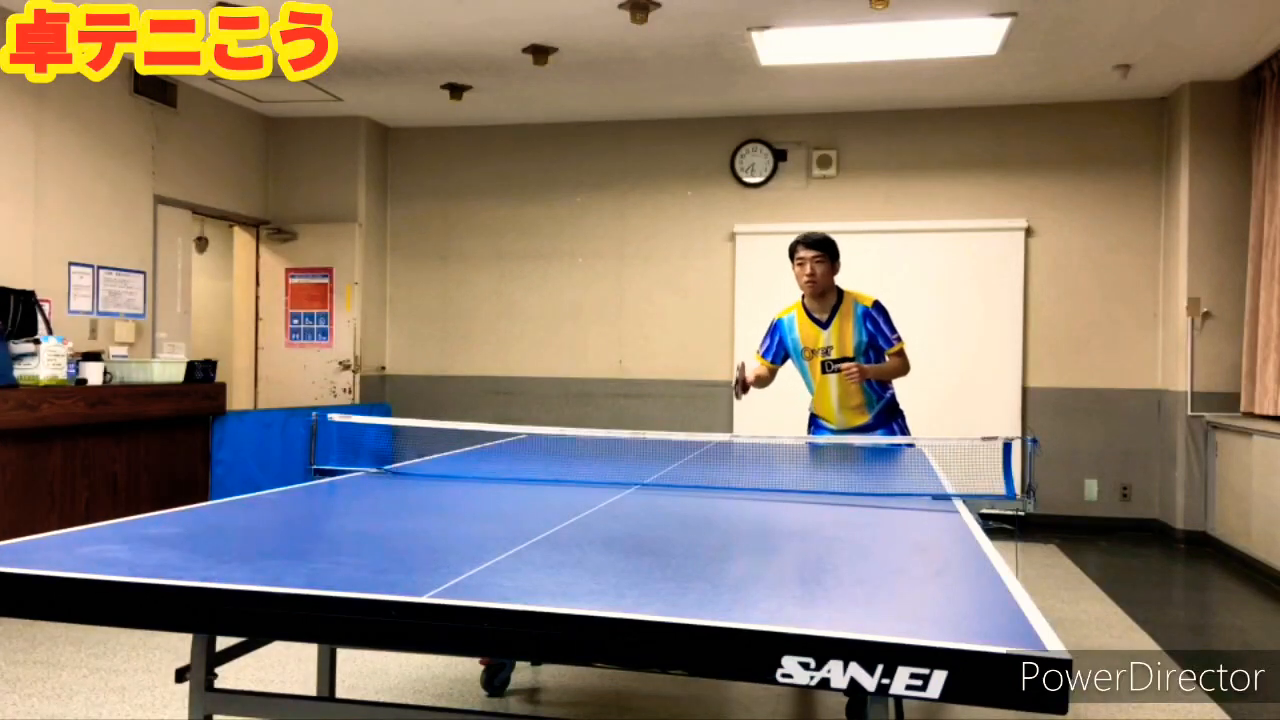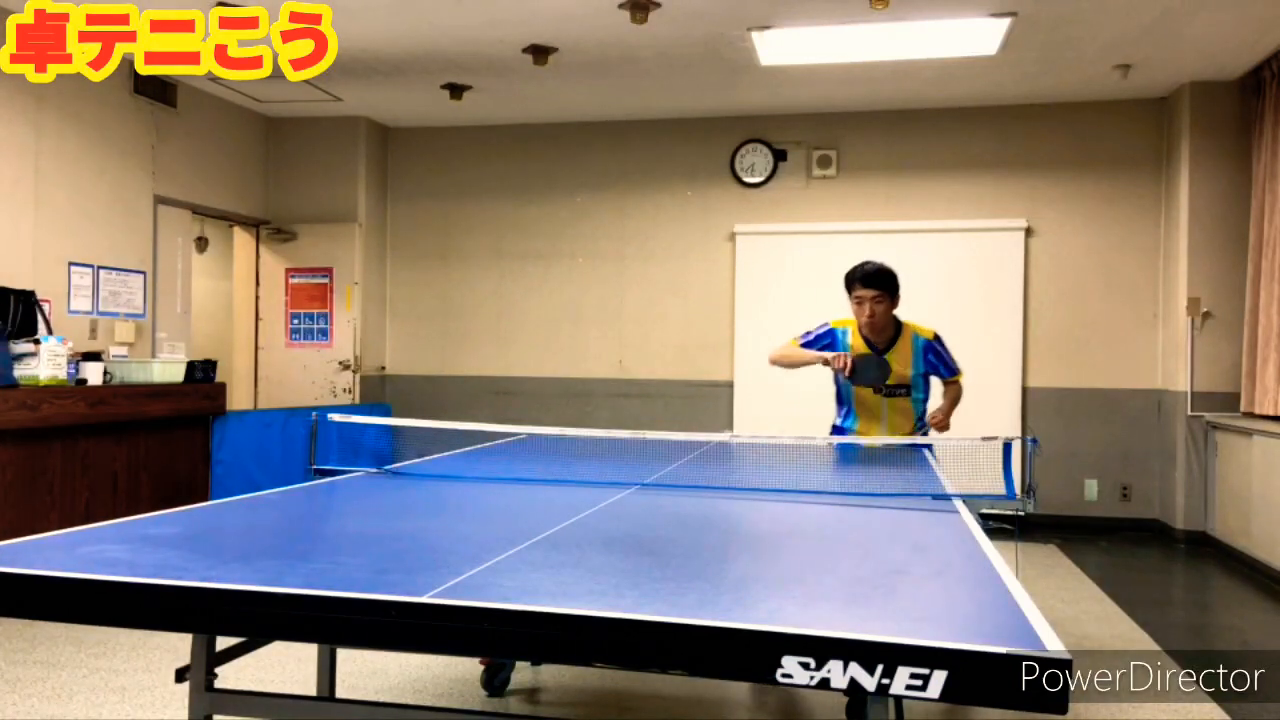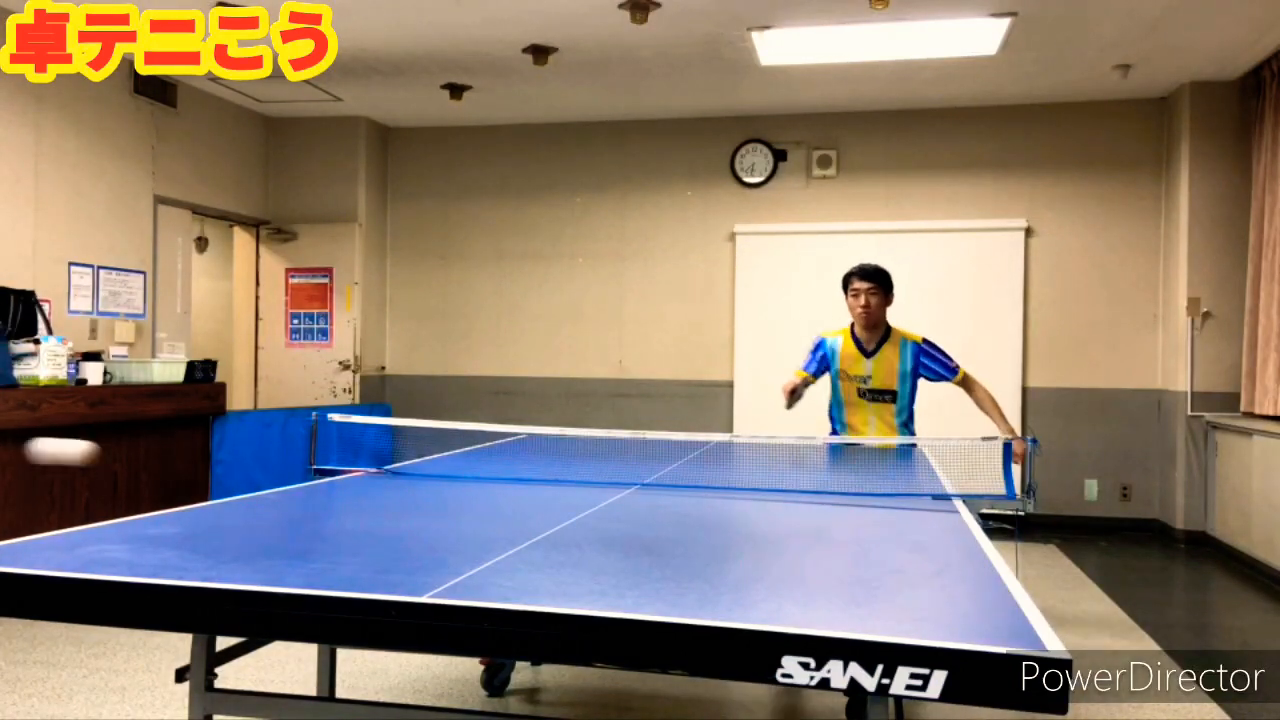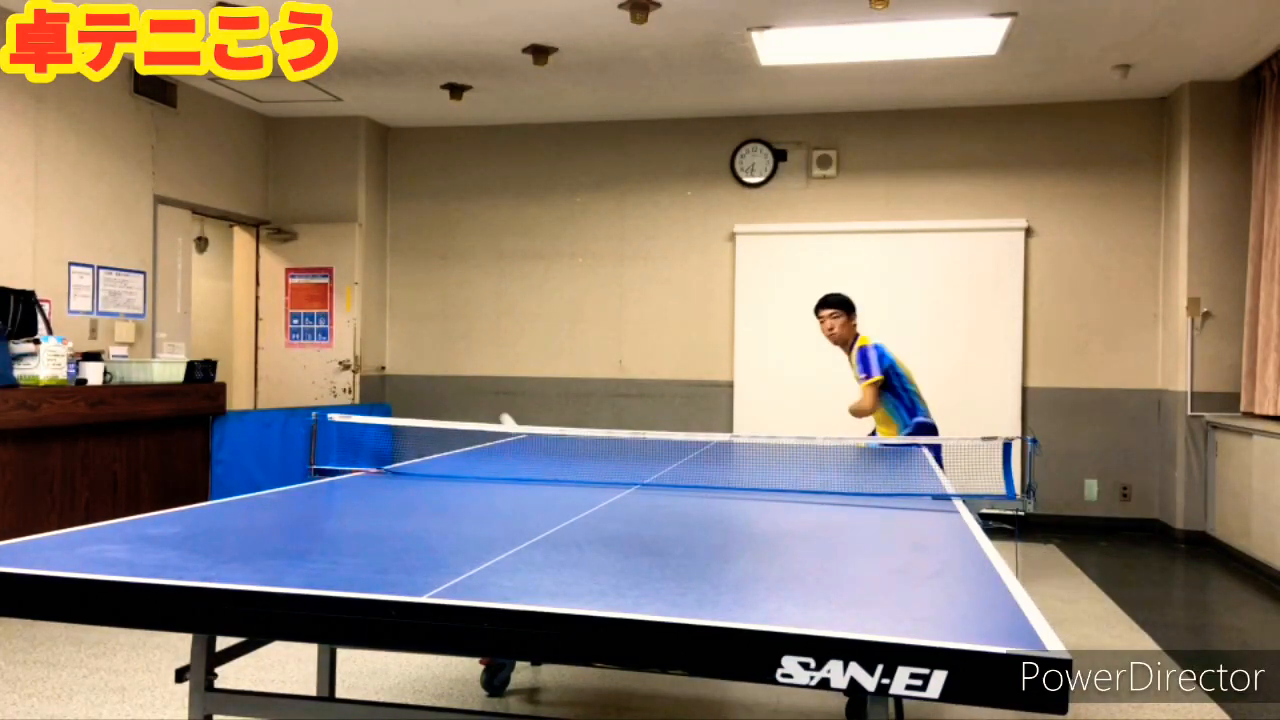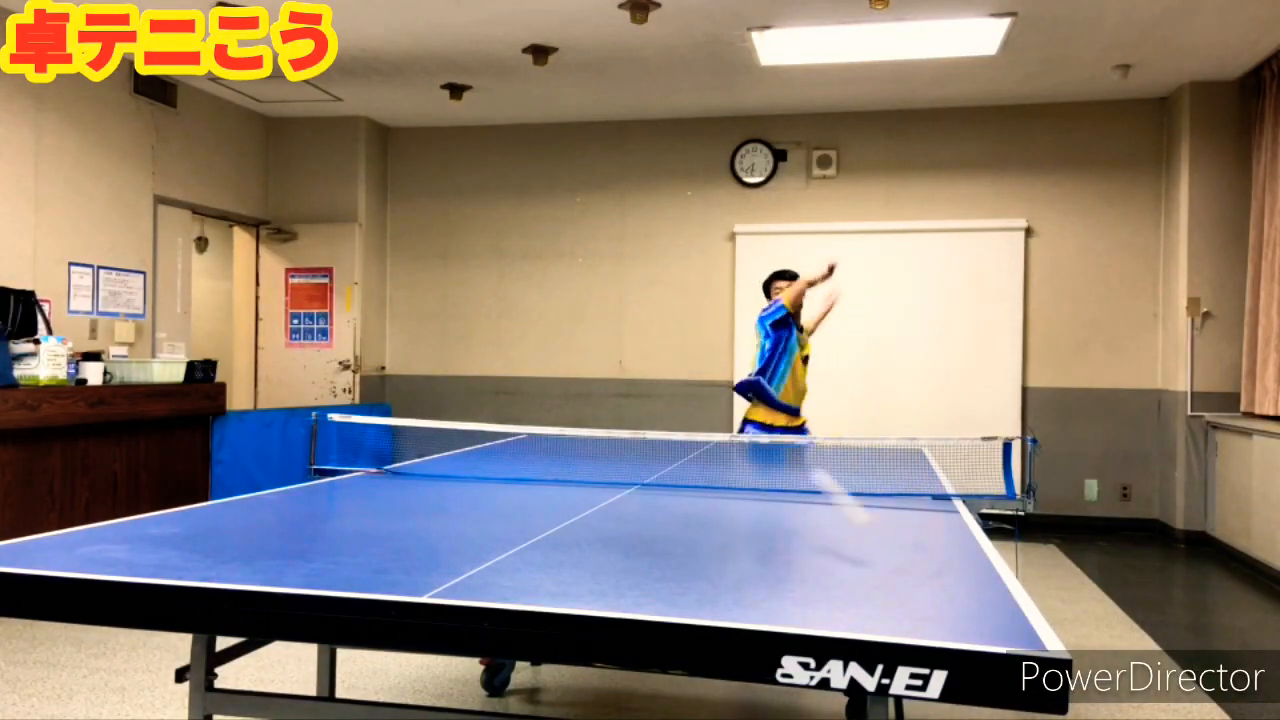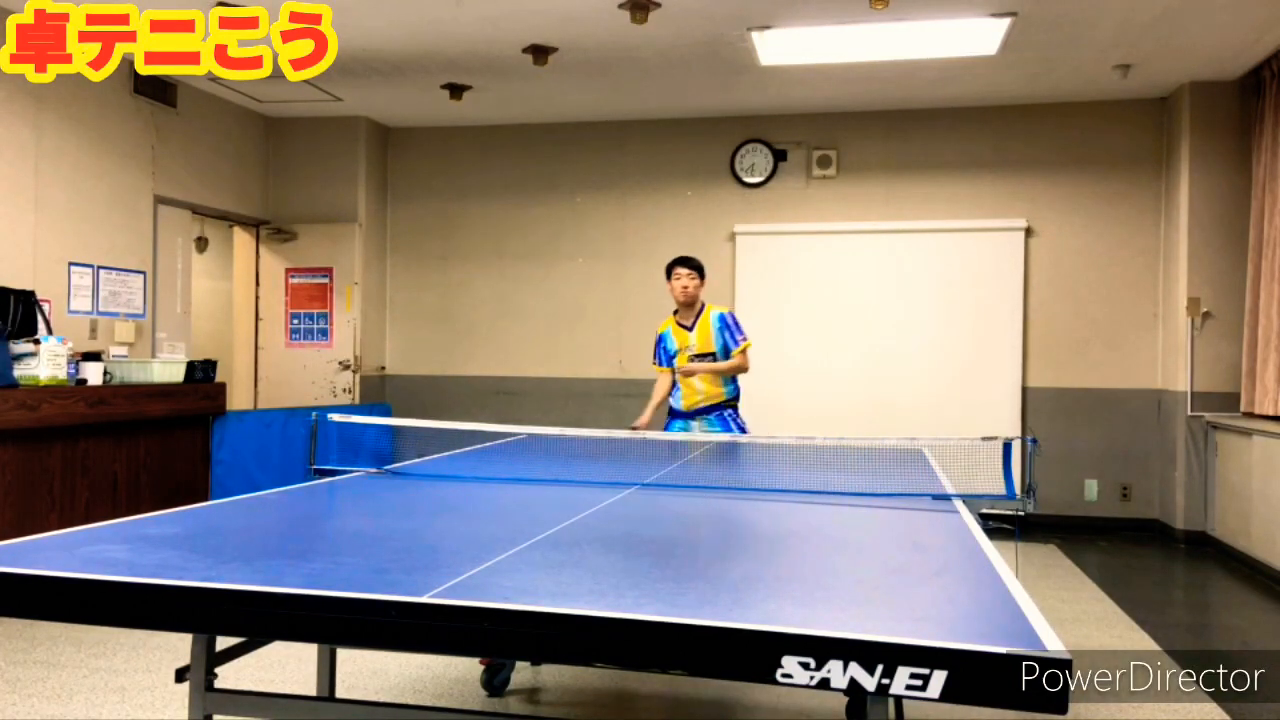
dt=0.7s
person 1, frame 1
left shoulder: (866, 310)
right shoulder: (785, 323)
left elbow: (902, 364)
right elbow: (767, 371)
left wrist: (867, 371)
right wrist: (751, 378)
left hip: (880, 427)
right hip: (826, 431)
person 1, frame 2
left shoulder: (924, 342)
right shoulder: (836, 335)
left elbow: (953, 384)
right elbow: (776, 356)
left wrist: (945, 410)
right wrist: (823, 356)
person 1, frame 3
left shoulder: (914, 348)
right shoulder: (830, 344)
left elbow: (972, 386)
right elbow: (801, 380)
left wrist: (1008, 433)
right wrist: (793, 388)
person 1, frame 4
left shoulder: (866, 351)
right shoulder: (858, 354)
left elbow: (867, 405)
left wrist: (853, 409)
left hip: (913, 436)
right hip: (891, 438)
person 1, frame 5
left shoulder: (796, 329)
right shoulder: (770, 318)
right elbow: (801, 285)
left wrist: (831, 299)
left hip: (794, 427)
right hip: (760, 427)
person 1, frame 6
left shoulder: (720, 318)
right shoulder: (665, 331)
left elbow: (742, 364)
right elbow: (665, 379)
left wrist: (703, 368)
right wrist: (648, 413)
left hip: (721, 416)
right hip: (679, 419)
